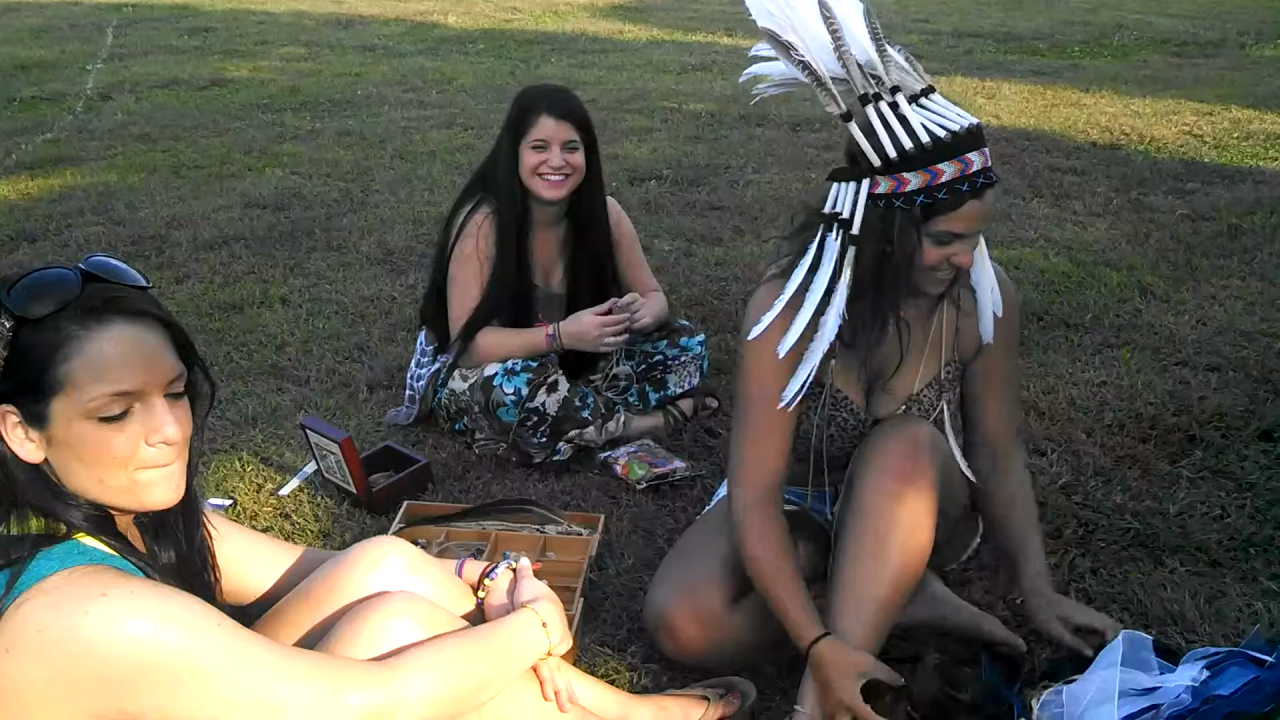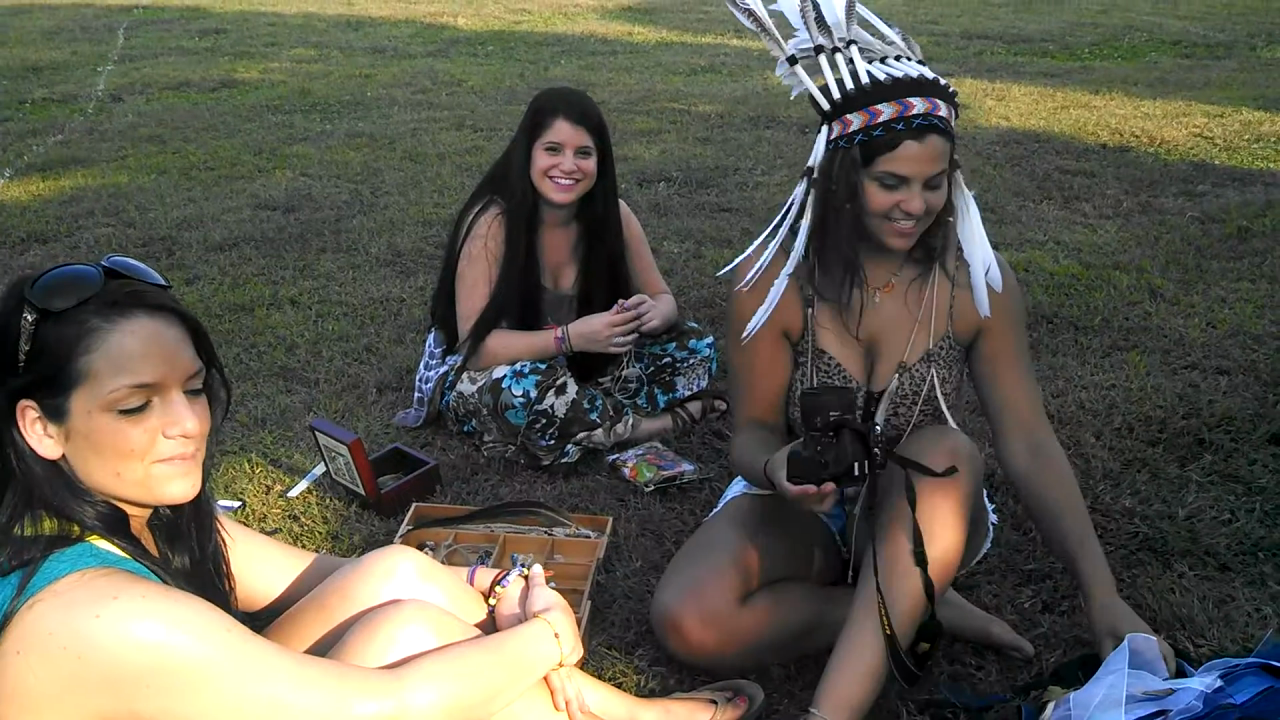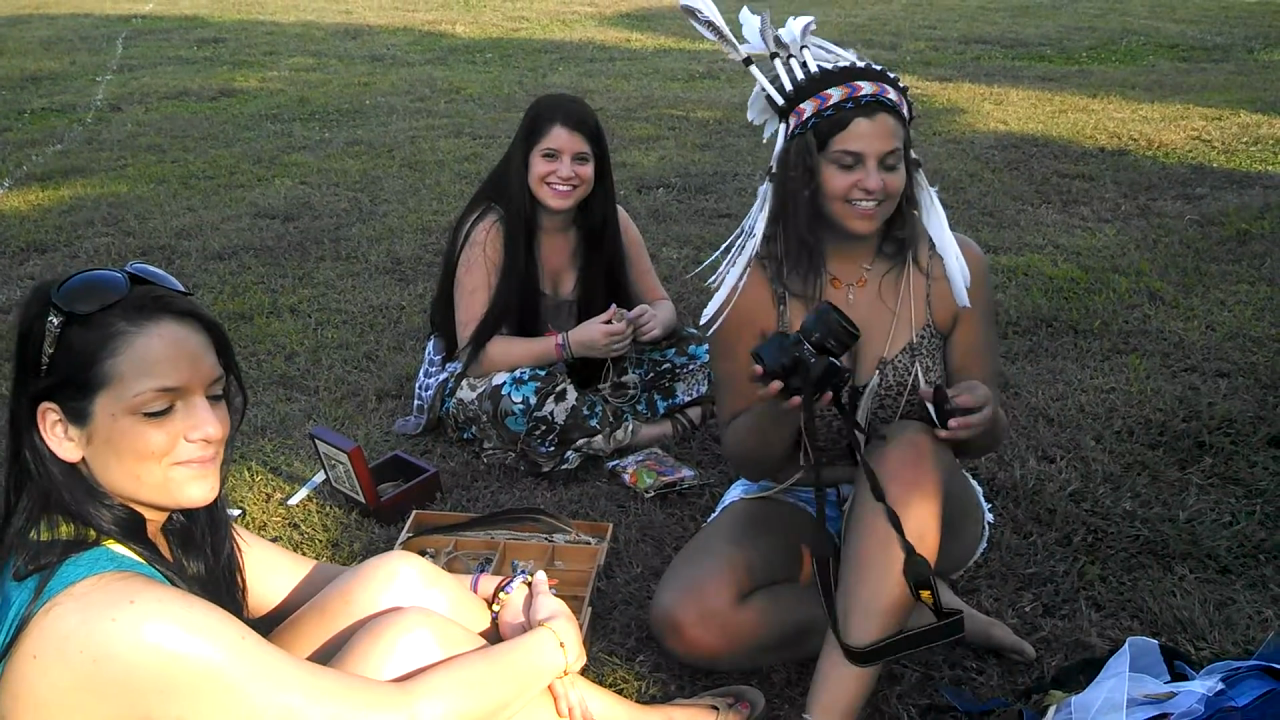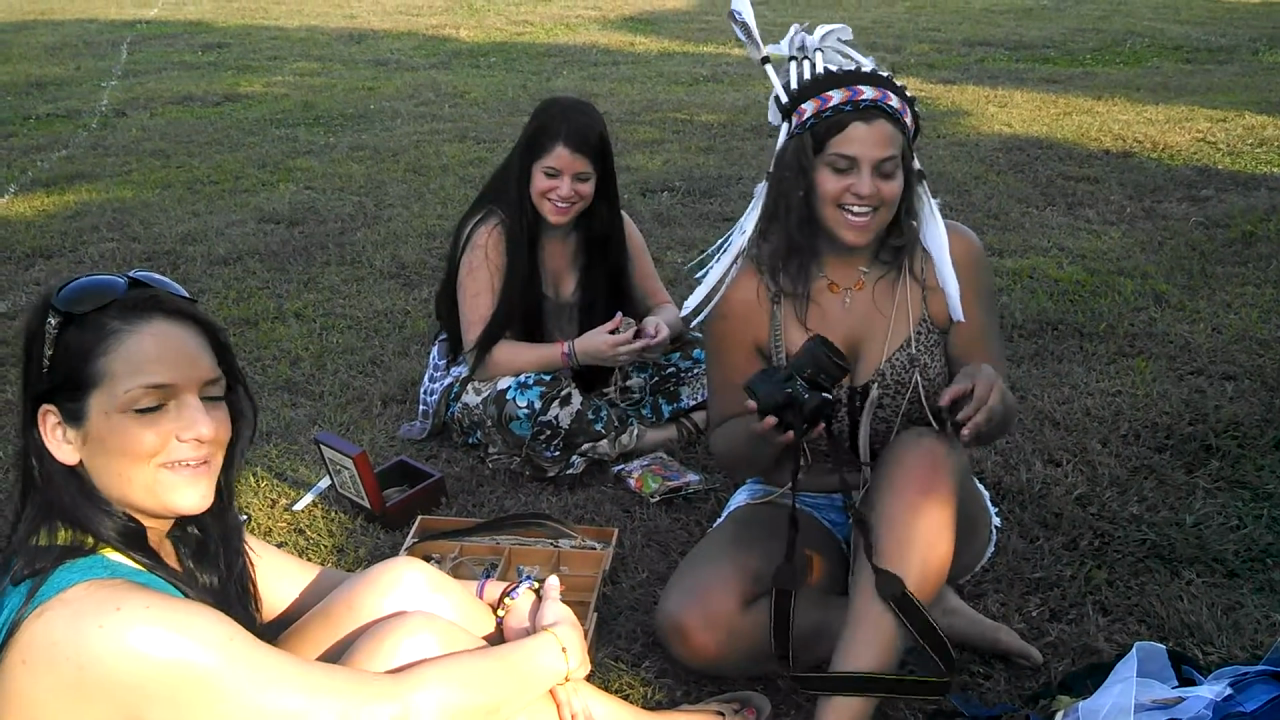
dt=0.7s
person 1, frame 1
left shoulder: (132, 515)
right shoulder: (84, 615)
left elbow: (333, 572)
left wrist: (484, 590)
right wrist: (534, 626)
left knee: (383, 568)
right knee: (394, 622)
person 1, frame 2
left shoulder: (140, 517)
right shoulder: (93, 618)
left elbow: (337, 577)
left wrist: (498, 593)
right wrist: (546, 633)
left knee: (398, 575)
right knee: (409, 633)
person 1, frame 3
left shoulder: (149, 523)
right shoulder: (109, 618)
left elbow: (358, 586)
left wrist: (497, 603)
right wrist: (549, 643)
left knee: (400, 582)
right knee: (411, 637)
person 1, frame 4
left shoulder: (168, 529)
right shoulder: (98, 630)
left elbow: (344, 595)
left wrist: (497, 615)
right wrist: (552, 650)
left knee: (404, 585)
right knee: (412, 641)
person 2, frame 1
left shoulder: (984, 297)
right shoulder: (792, 306)
left elbow: (998, 454)
right elbow: (754, 493)
left wrist: (1038, 586)
right wrist: (824, 648)
left hip: (911, 512)
right hip: (799, 507)
left knee: (905, 447)
right knee: (685, 624)
right ankle: (902, 601)
person 2, frame 2
left shoulder: (977, 279)
right shoulder: (775, 278)
left elbow: (1028, 444)
right elbow: (751, 433)
left wrist: (1101, 593)
right wrist: (778, 466)
left hip: (923, 515)
right hip: (806, 508)
left knee: (945, 453)
right knee: (688, 622)
right ankle: (916, 609)
person 2, frame 3
left shoulder: (951, 264)
right shoulder: (754, 281)
left elbow: (986, 438)
right elbow: (748, 461)
left wrist: (977, 412)
right wrist: (777, 411)
left hip: (919, 510)
right hip: (793, 506)
left knee: (905, 449)
right knee: (686, 622)
right ankle: (914, 611)
person 2, frame 4
left shoulder: (950, 256)
right shoulder: (751, 286)
left elbow: (997, 422)
right elbow: (729, 453)
left wrist: (988, 389)
right wrist: (765, 434)
left hip: (925, 517)
right hip: (798, 512)
left knee: (922, 454)
right knee: (691, 626)
right ankle: (922, 612)
person 3, frame 1
left shoulder: (603, 212)
right shoulder: (483, 221)
left elbow: (654, 297)
right elbow: (466, 343)
left wrist: (641, 313)
right wrist: (560, 335)
left hip: (569, 365)
right hip: (478, 376)
left knee: (687, 344)
right knee: (512, 392)
right ankle: (645, 420)
person 3, frame 2
left shoulder: (612, 214)
right shoulder: (493, 221)
left elbow: (664, 299)
right elbow: (475, 345)
left wrist: (650, 314)
right wrist: (570, 337)
left hip: (578, 366)
right hip: (488, 376)
left knee: (696, 346)
right knee: (523, 394)
right ankle: (660, 420)
person 3, frame 3
left shoulder: (610, 220)
right shoulder: (491, 229)
left elbow: (660, 305)
right elbow: (475, 352)
left wrist: (652, 322)
right wrist: (569, 344)
left hip: (580, 372)
right hip: (484, 384)
left knee: (693, 351)
right knee: (524, 399)
right ankle: (662, 427)
person 3, frame 4
left shoulder: (612, 224)
right shoulder: (492, 232)
left elbow: (662, 307)
right elbow: (482, 355)
left wrist: (659, 328)
right wrist: (575, 353)
left hip: (585, 378)
right hip: (490, 386)
left knee: (694, 355)
right knee: (529, 404)
right ankle: (657, 434)
